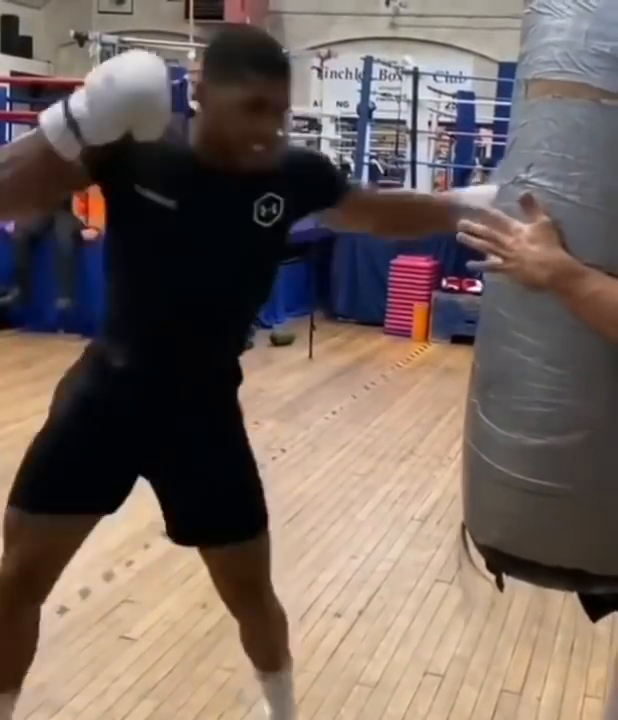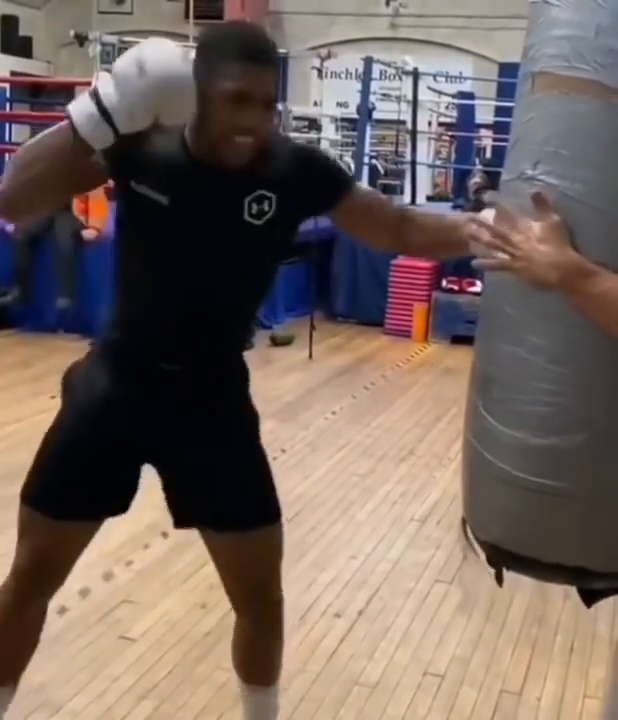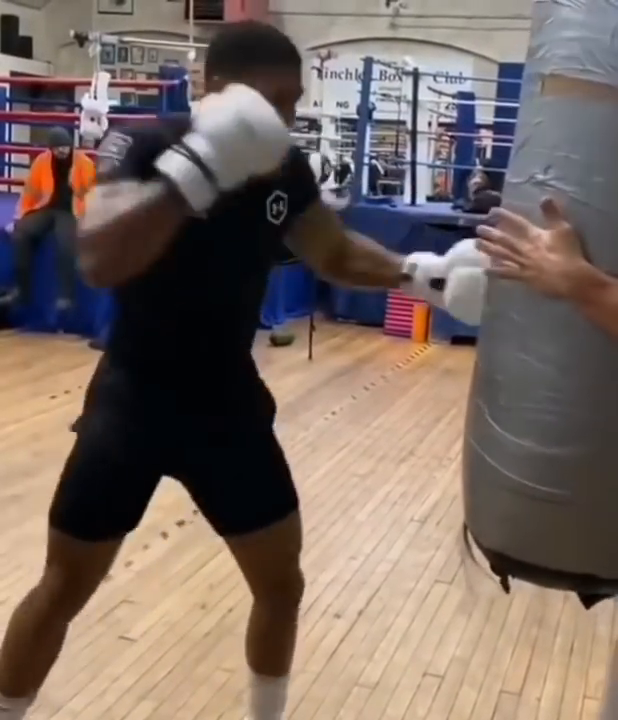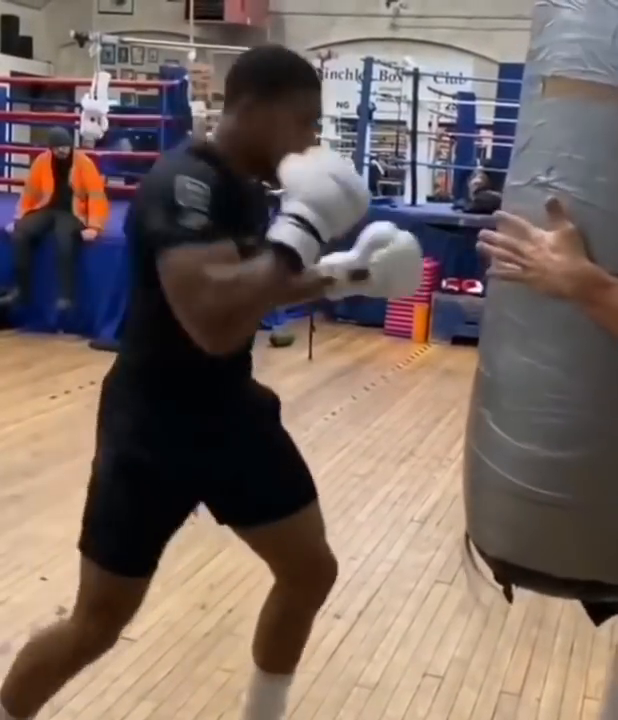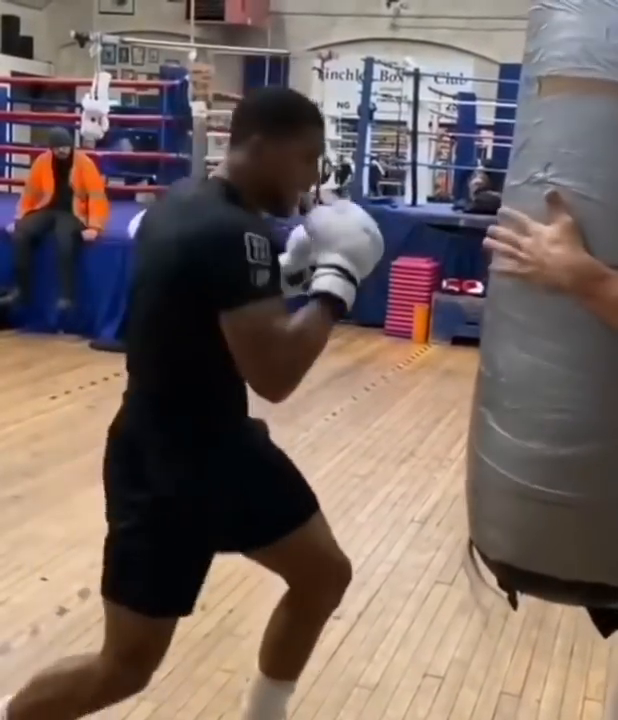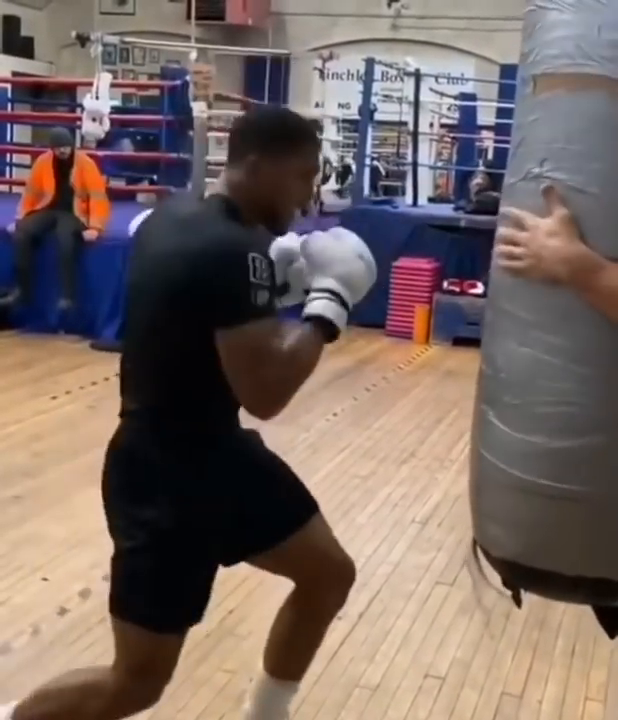
dt=0.1s
person 1, frame 1
left shoulder: (292, 171)
right shoulder: (131, 148)
left elbow: (397, 214)
left wrist: (477, 205)
right wrist: (77, 120)
left hip: (202, 407)
right hip: (107, 389)
left knee: (249, 593)
person 1, frame 2
left shoulder: (292, 168)
right shoulder: (141, 142)
left elbow: (399, 229)
left wrist: (491, 232)
right wrist: (107, 109)
left hip: (212, 402)
right hip: (115, 385)
left knee: (259, 596)
person 1, frame 3
left shoulder: (282, 167)
right shoulder: (142, 147)
left elbow: (341, 259)
right elbow: (98, 260)
left wrist: (420, 270)
right wrist: (191, 166)
left hip: (228, 402)
right hip: (135, 399)
left knee: (282, 583)
right knee: (63, 591)
person 1, frame 4
left shoulder: (246, 182)
right shoulder: (184, 182)
right elbow: (216, 322)
left wrist: (347, 269)
right wrist: (304, 227)
left hip: (228, 411)
right hip: (153, 421)
left knee: (312, 569)
right knee: (98, 623)
person 1, frame 5
left shoulder: (188, 200)
right shoulder: (234, 231)
right elbow: (274, 375)
left wrist: (292, 263)
right wrist: (337, 277)
left hip: (220, 444)
right hip: (166, 465)
left knee: (326, 575)
right knee: (126, 665)
person 1, frame 6
left shoulder: (176, 214)
right shoulder: (234, 248)
right elbow: (265, 392)
left wrist: (275, 272)
right wrist: (329, 301)
left hip: (214, 453)
right hip: (165, 479)
left knee: (331, 574)
